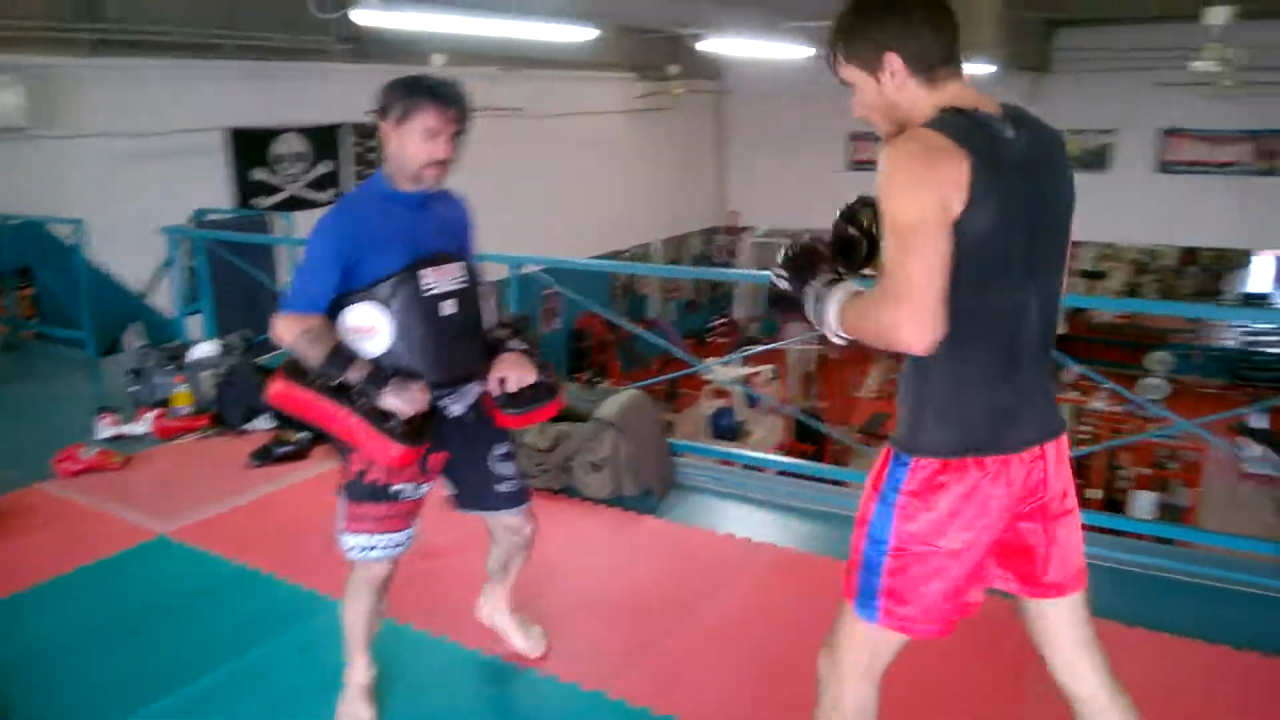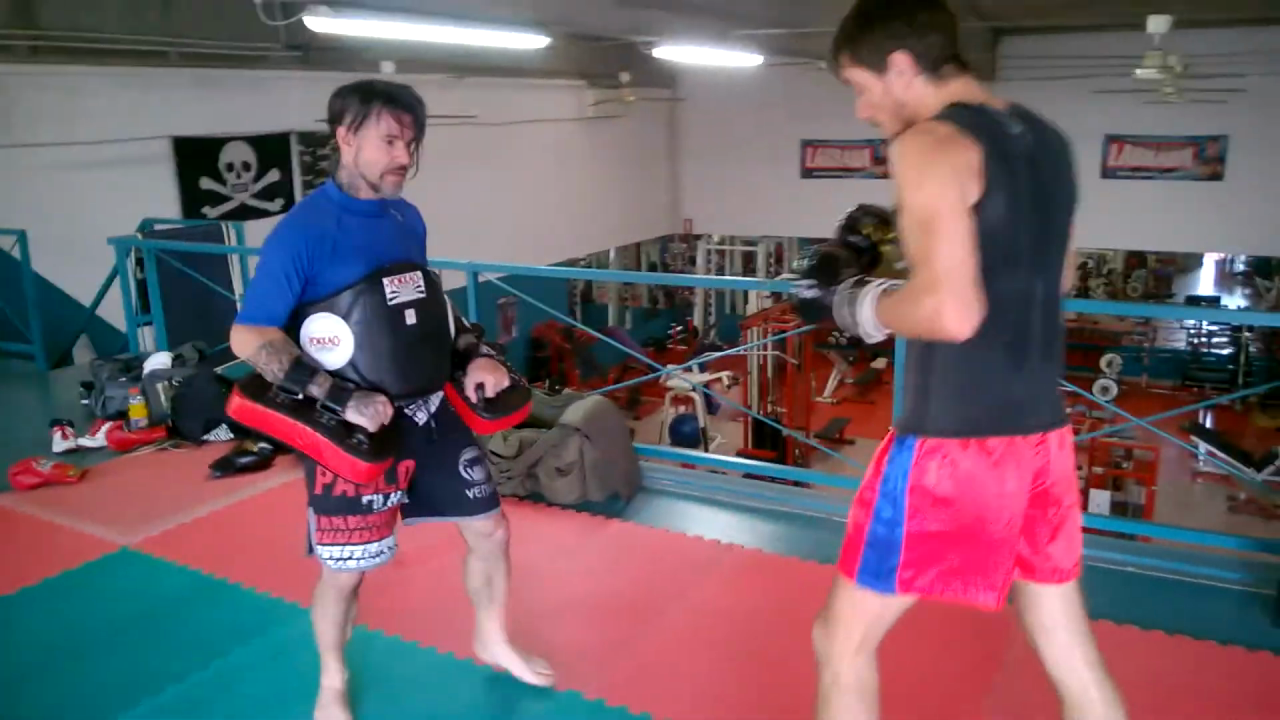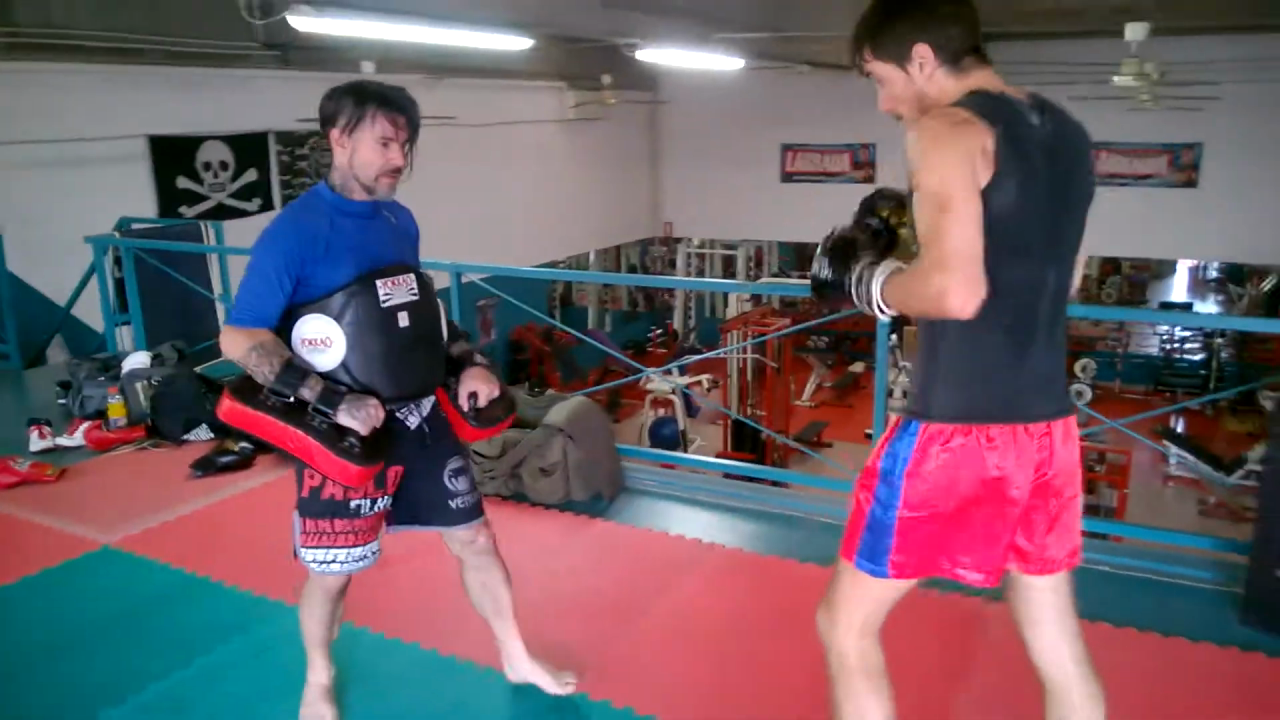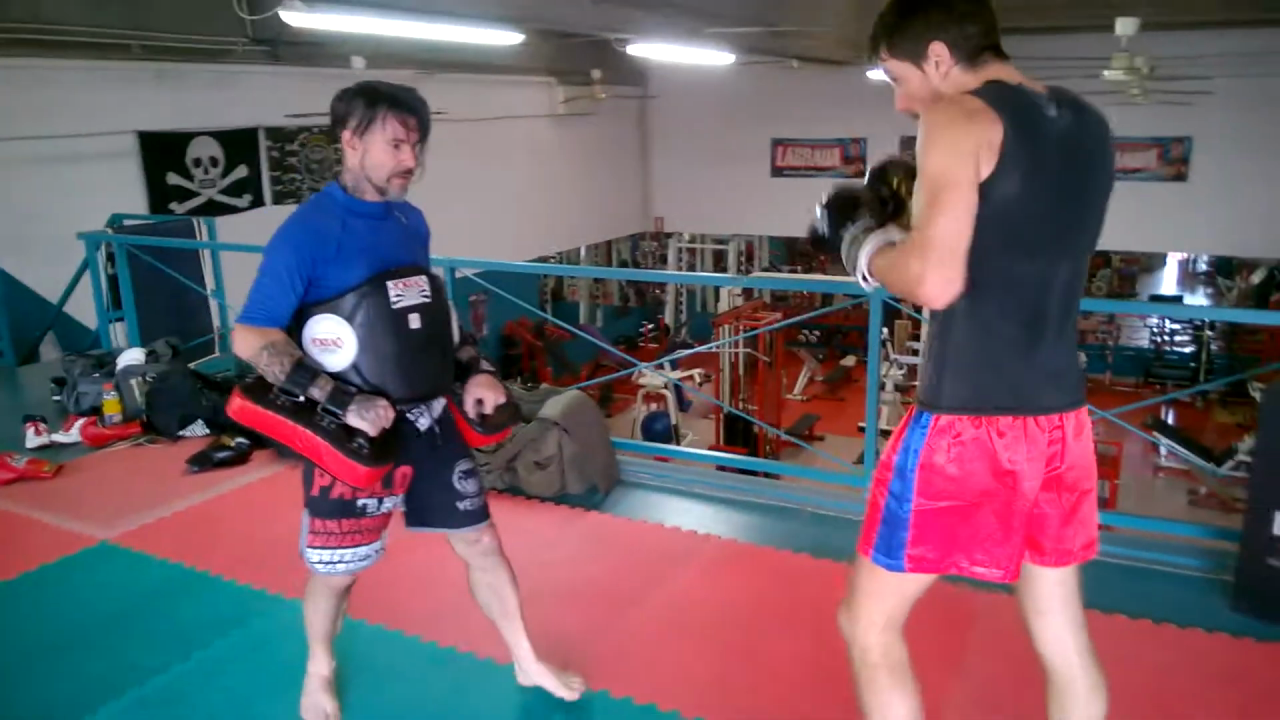
dt=0.1s
person 1, frame 1
left shoulder: (918, 156)
right shoulder: (1043, 143)
left elbow: (914, 327)
left wrist: (822, 297)
left hip: (944, 464)
right hip: (1037, 449)
person 1, frame 2
left shoulder: (931, 146)
right shoulder: (1044, 139)
left elbow: (952, 313)
left wrist: (853, 302)
left hip: (952, 443)
right hip: (1041, 435)
left knee: (842, 639)
right knee: (1073, 661)
person 1, frame 3
left shoulder: (947, 130)
right shoulder: (1068, 132)
left elbow: (956, 293)
left wrist: (866, 279)
left hip: (955, 430)
right hip: (1048, 427)
left knee: (846, 626)
right knee: (1058, 650)
person 1, frame 4
left shoulder: (958, 121)
right shoulder: (1086, 124)
left elbow: (934, 283)
left wrist: (867, 241)
left hip: (967, 423)
right hip: (1060, 418)
left knee: (868, 623)
right knee: (1064, 645)
person 2, frame 1
left shoulder: (451, 211)
right shoulder: (347, 222)
right elbow: (290, 324)
left wrist: (507, 350)
right wrist: (373, 386)
left hip: (463, 400)
right hip: (391, 417)
left knee: (517, 523)
right knee: (376, 564)
left ankle: (495, 605)
person 2, frame 2
left shoulder: (408, 219)
right shoulder: (303, 230)
right elbow: (248, 336)
left wrist: (472, 356)
right wrist: (339, 398)
left hip: (428, 407)
right hip: (354, 425)
left knee: (489, 528)
right knee: (346, 570)
left ankle: (494, 641)
person 2, frame 3
left shoulder: (400, 222)
right shoulder: (293, 231)
right elbow: (238, 338)
left wrist: (465, 363)
right wrist: (331, 402)
left hip: (415, 413)
right hip: (344, 430)
left knee: (474, 539)
right knee: (332, 572)
left ankle: (517, 659)
person 2, frame 4
left shoulder: (410, 221)
right shoulder: (307, 231)
right elbow: (250, 336)
left wrist: (474, 367)
right wrist: (341, 401)
left hip: (427, 413)
right hip: (353, 430)
left knee: (482, 543)
right knee: (337, 568)
left ankle: (527, 661)
